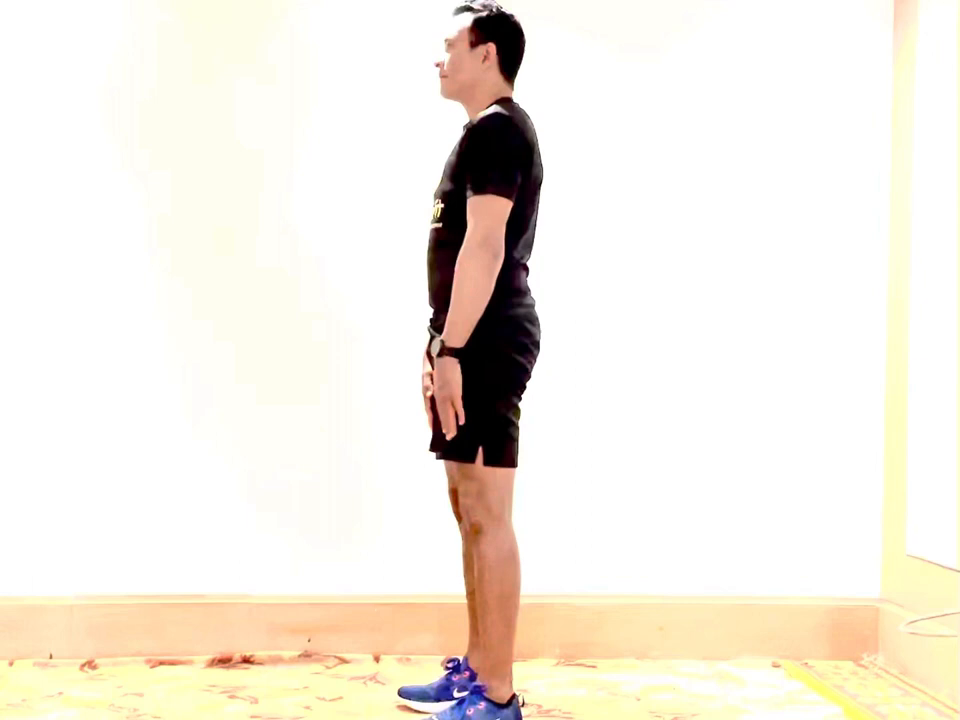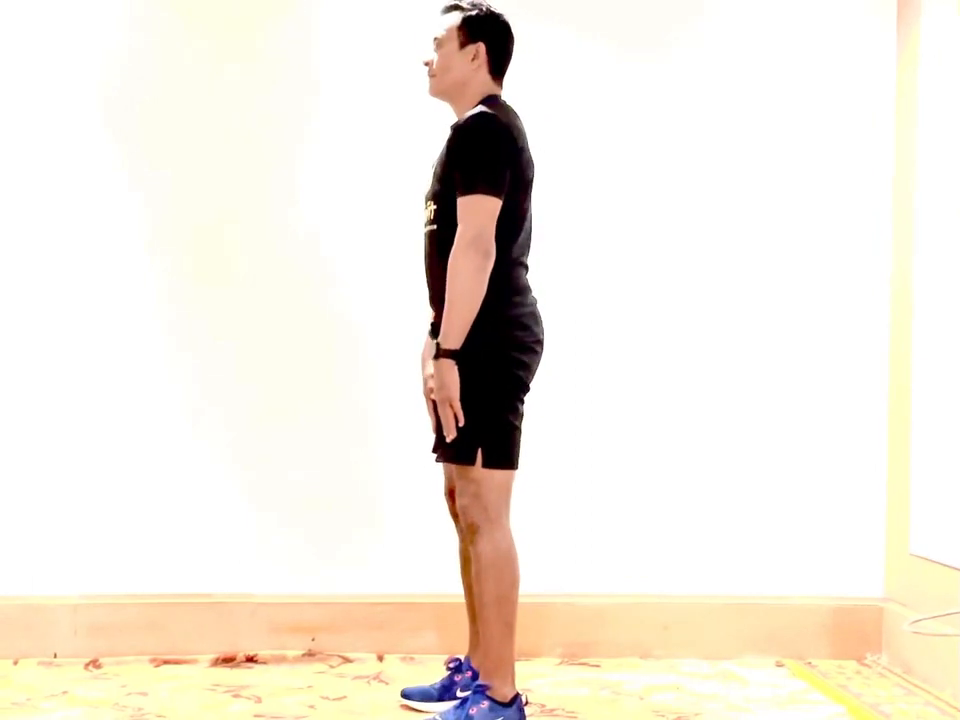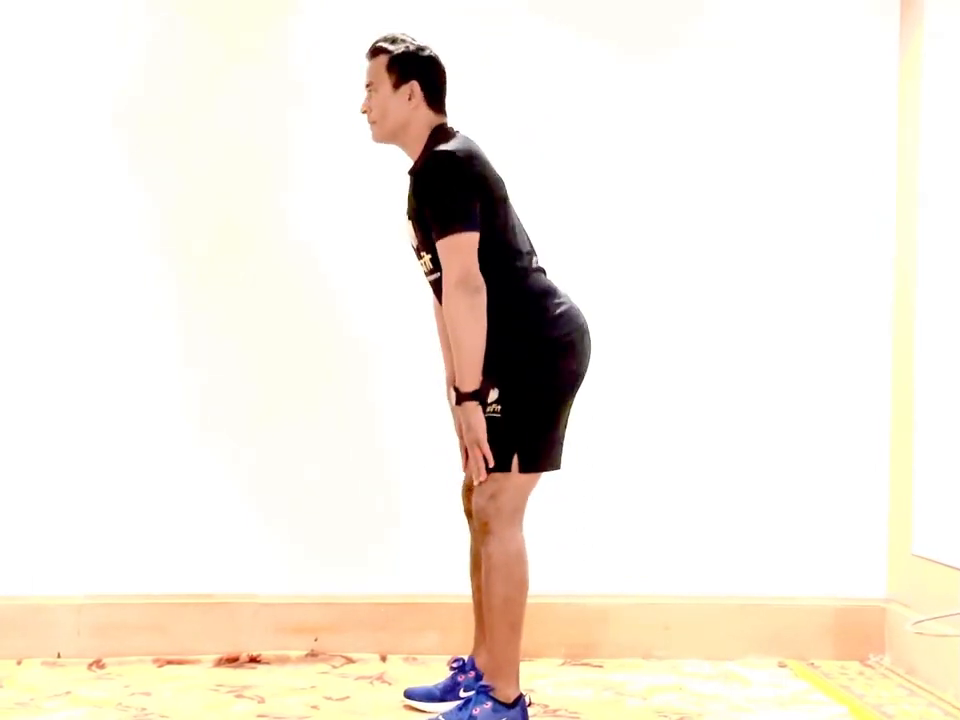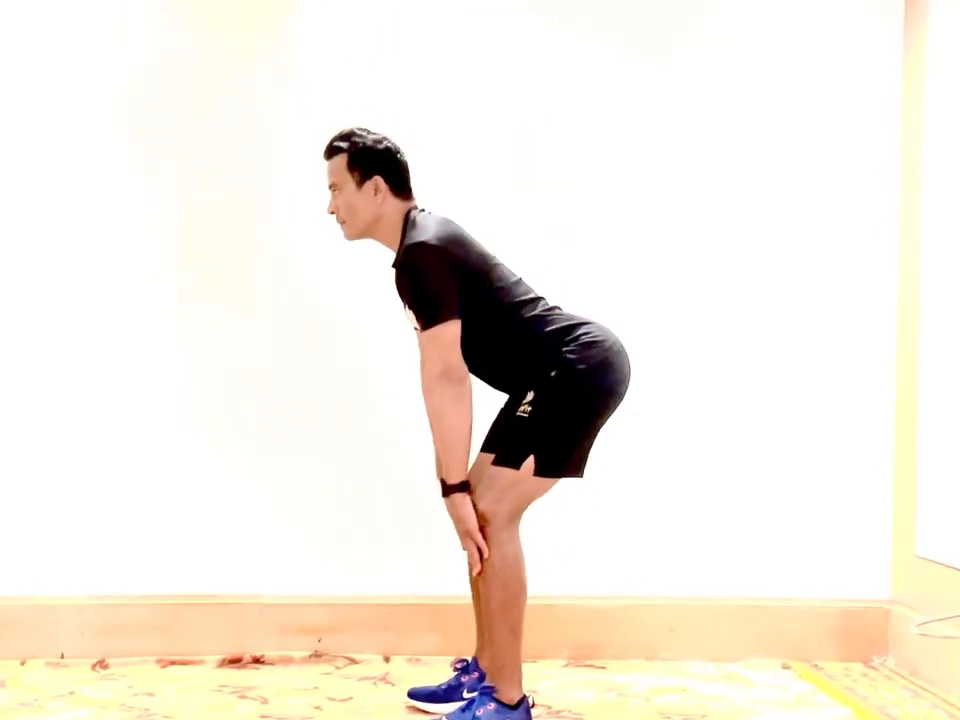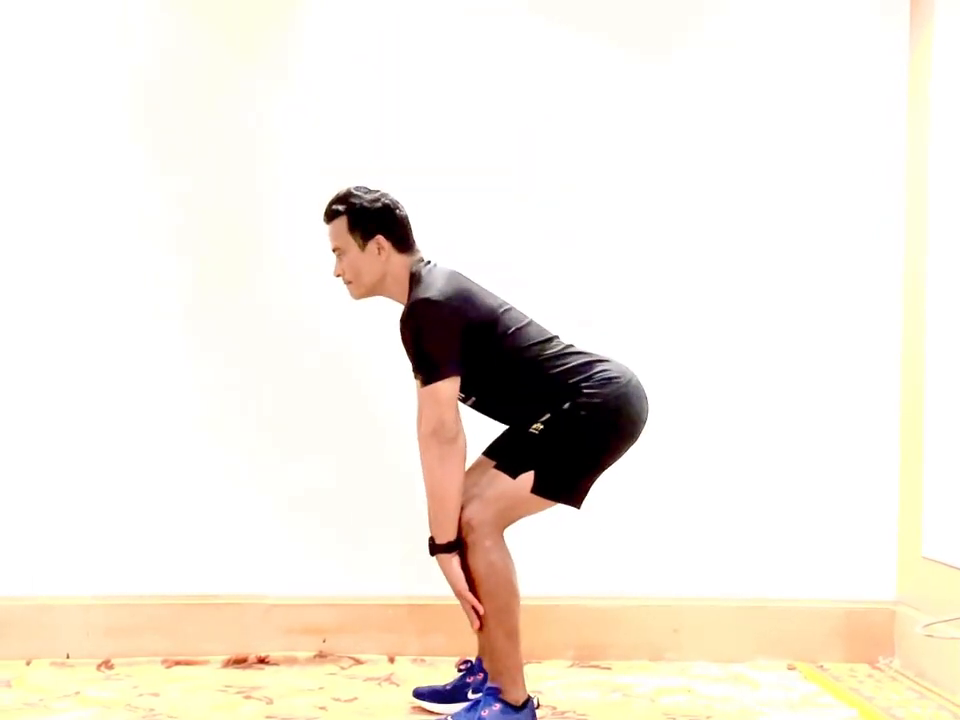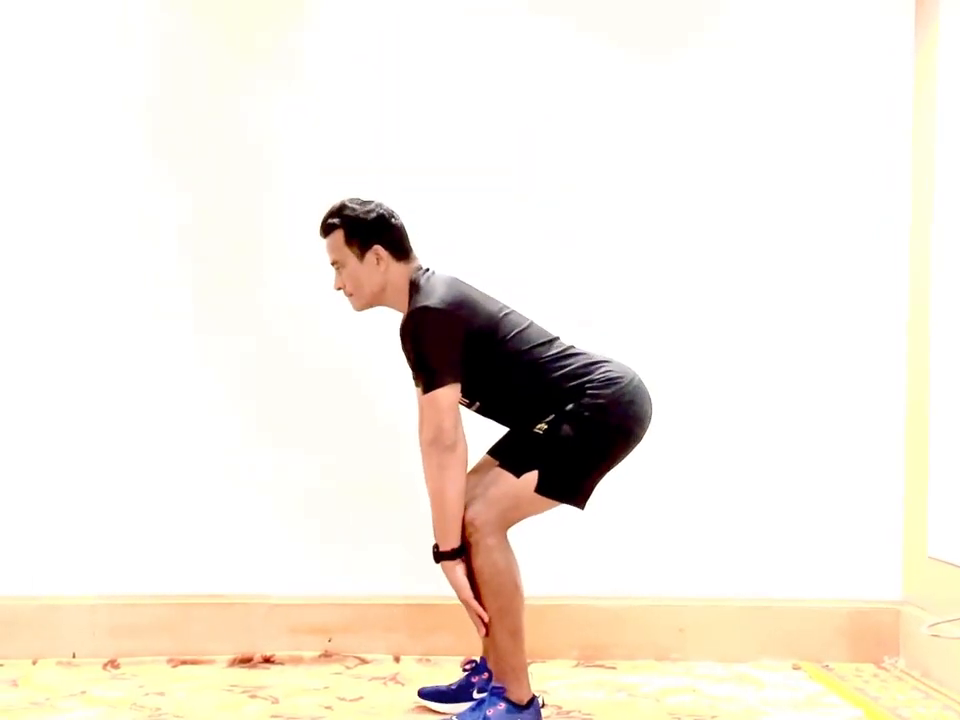
dt=0.7s
person 1, frame 1
left shoulder: (495, 127)
right shoulder: (490, 130)
left elbow: (485, 246)
left wrist: (452, 352)
right wrist: (445, 349)
left hip: (487, 345)
right hip: (474, 343)
left knee: (486, 513)
right knee: (470, 509)
person 1, frame 2
left shoulder: (481, 128)
right shoulder: (481, 130)
left elbow: (475, 248)
left wrist: (448, 351)
right wrist: (444, 347)
left hip: (489, 345)
right hip: (477, 343)
left knee: (483, 512)
right knee: (465, 507)
person 1, frame 3
left shoulder: (444, 164)
right shoulder: (435, 166)
left elbow: (465, 285)
right elbow: (449, 287)
left wrist: (469, 398)
right wrist: (459, 386)
left hip: (538, 350)
right hip: (524, 350)
left knee: (497, 512)
right knee: (481, 503)
person 1, frame 4
left shoulder: (422, 254)
right shoulder: (424, 245)
left elbow: (446, 377)
right elbow: (447, 374)
left wrist: (455, 488)
right wrist: (459, 484)
left hip: (581, 369)
right hip: (571, 368)
left knee: (490, 511)
right knee: (484, 508)
right ankle: (483, 672)
person 1, frame 5
left shoulder: (430, 309)
right shoulder: (435, 294)
left elbow: (440, 435)
right elbow: (440, 429)
left wrist: (443, 546)
right wrist: (447, 534)
left hip: (601, 406)
right hip: (587, 402)
left knee: (477, 520)
right knee: (467, 509)
right ankle: (488, 673)
person 1, frame 6
left shoulder: (430, 317)
right shoulder: (433, 301)
left elbow: (441, 443)
right elbow: (444, 438)
left wrist: (448, 553)
right wrist: (451, 541)
left hip: (605, 406)
right hip: (586, 403)
left knee: (479, 519)
right knee: (470, 507)
right ankle: (492, 673)
